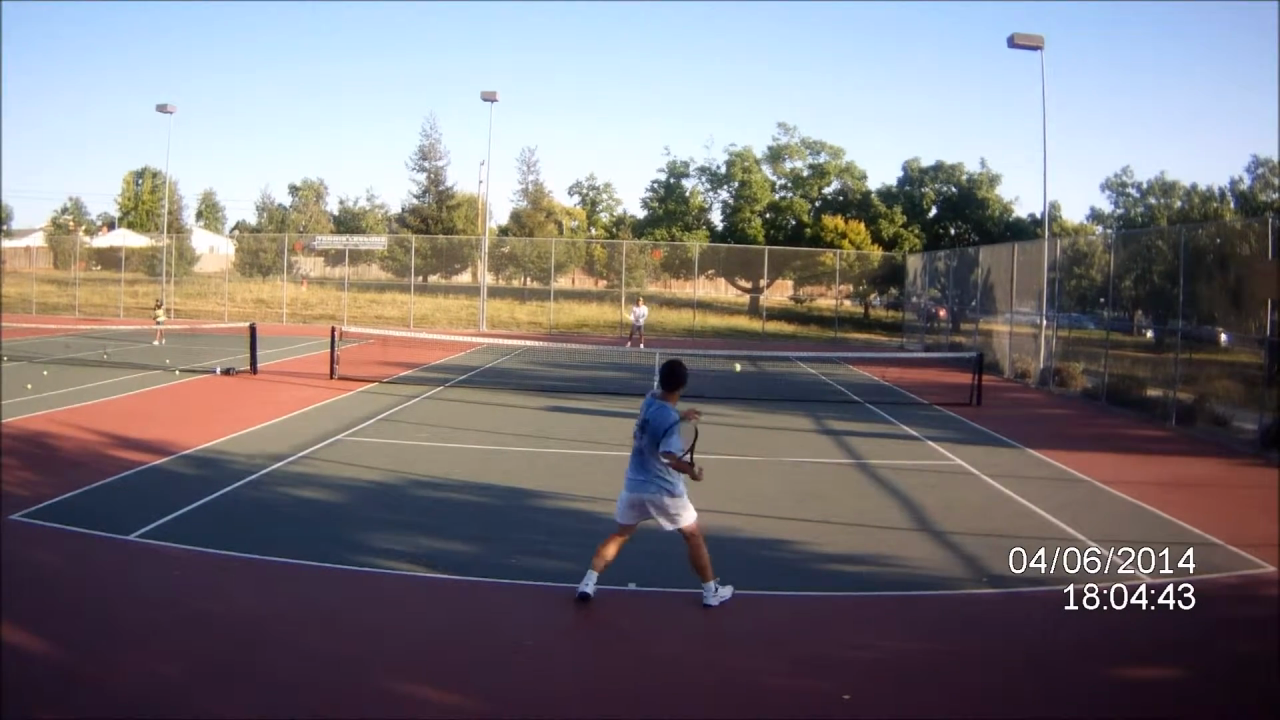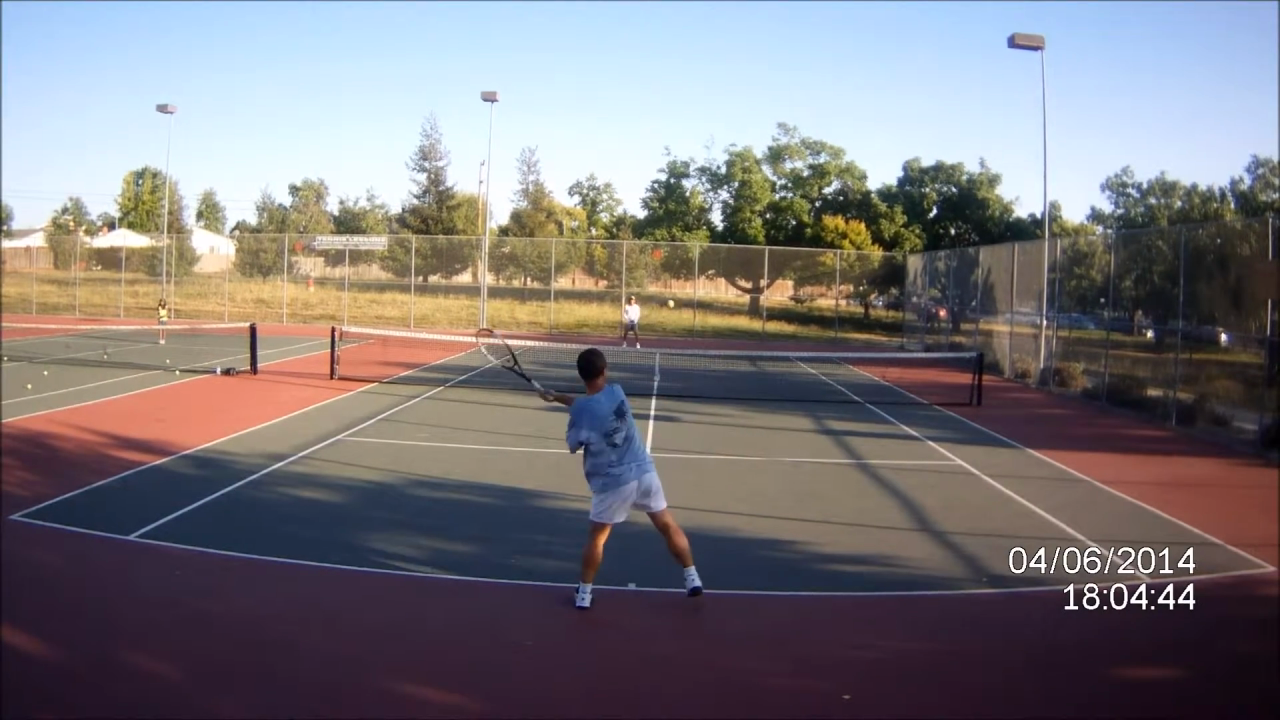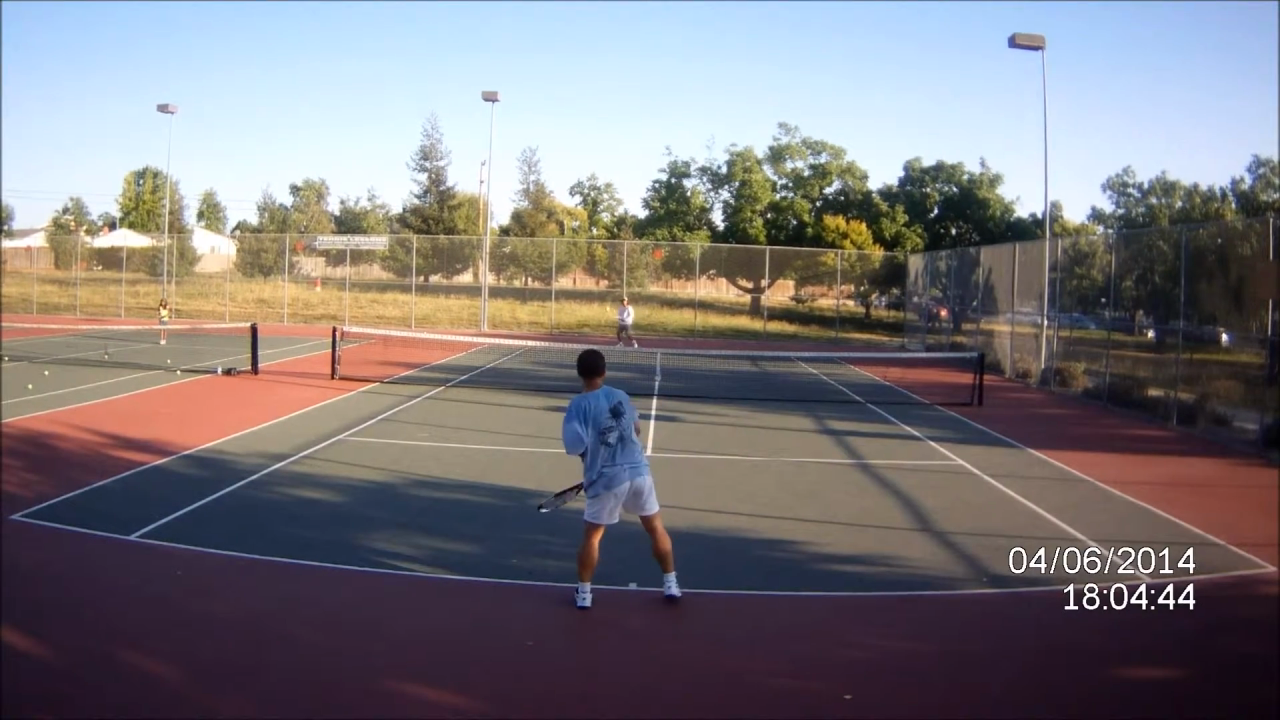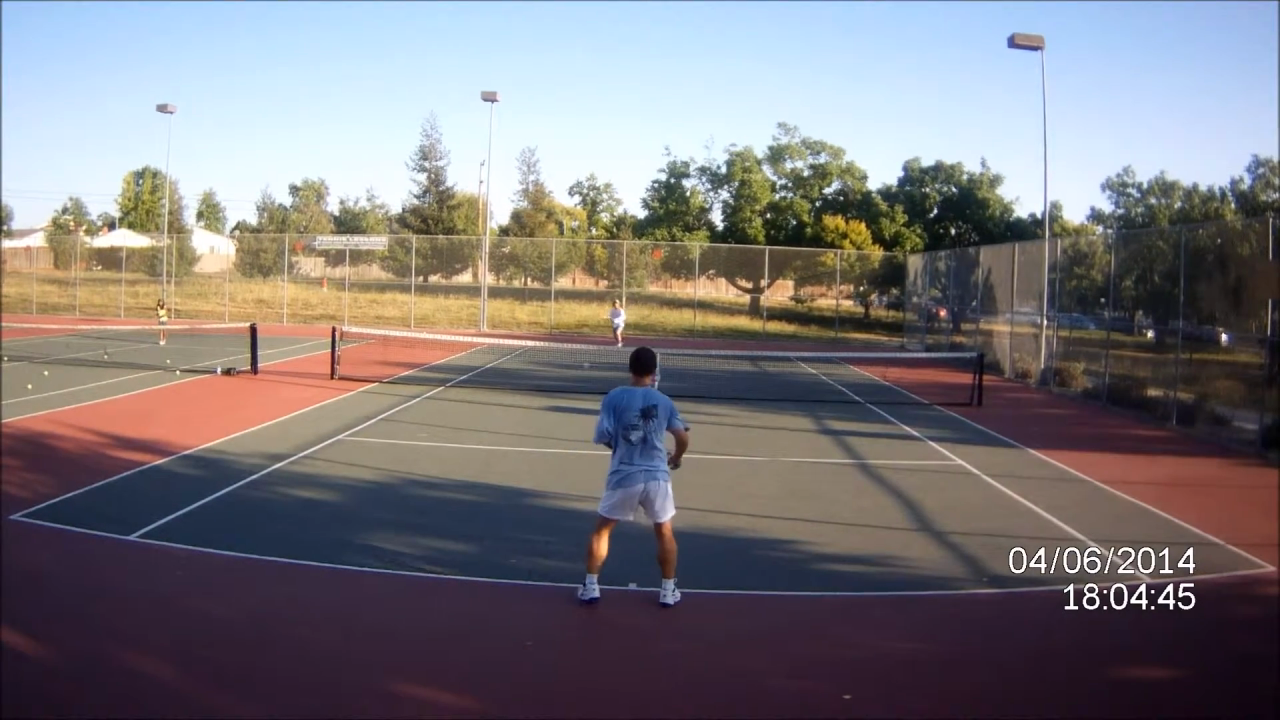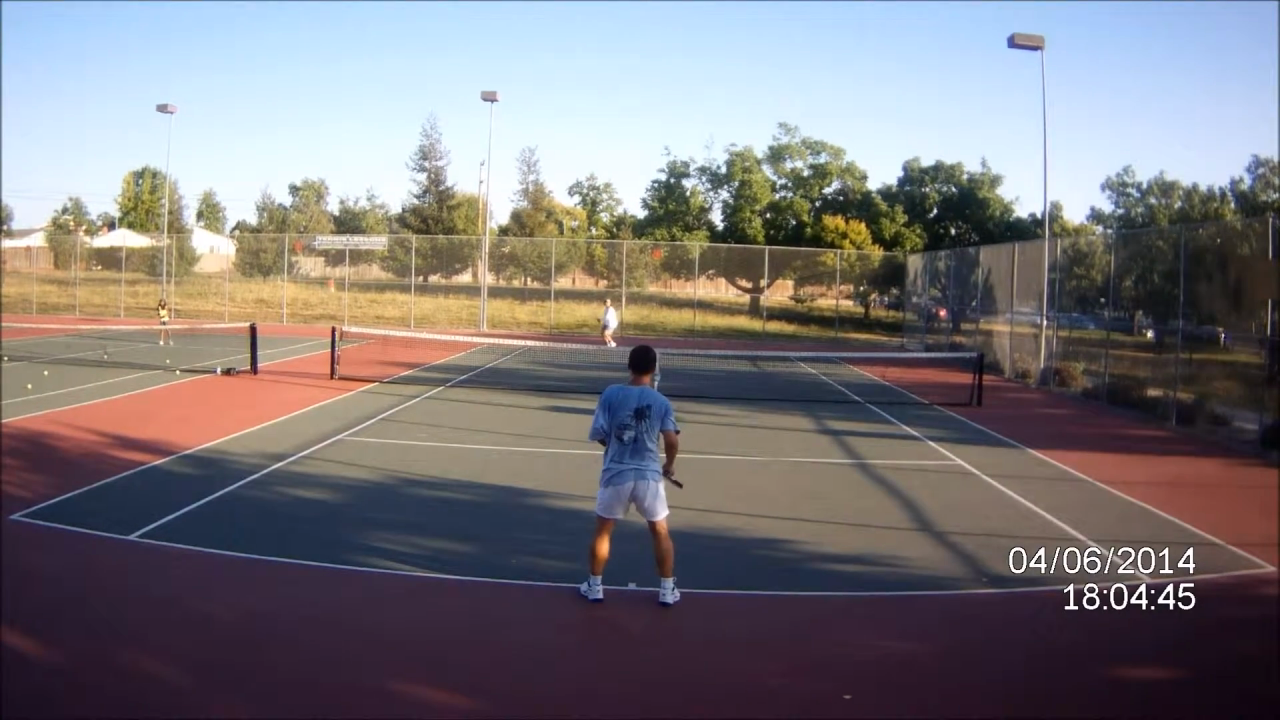
dt=0.4s
person 1, frame 1
left shoulder: (650, 399)
right shoulder: (669, 419)
right elbow: (671, 459)
left wrist: (680, 416)
right wrist: (691, 470)
left hip: (634, 486)
right hip: (664, 490)
left knee: (618, 535)
right knee: (694, 537)
left ankle: (588, 583)
right ankle: (711, 591)
person 1, frame 2
left shoulder: (580, 407)
right shoulder: (615, 392)
left elbow: (573, 446)
right wrist: (559, 398)
left hip: (611, 482)
right hip: (644, 471)
left knee: (597, 538)
right knee: (668, 526)
left ankle: (584, 593)
right ankle: (692, 578)
person 1, frame 3
left shoulder: (578, 405)
right shoulder: (621, 396)
left elbow: (574, 447)
left wrist: (591, 453)
left hip: (606, 480)
right hip: (639, 472)
left knee: (591, 537)
right knee: (656, 529)
left ankle: (584, 593)
right ankle: (671, 584)
person 1, frame 4
left shoulder: (615, 397)
right shoulder: (664, 401)
left elbow: (601, 436)
right elbow: (683, 439)
right wrist: (676, 458)
left hip: (623, 477)
right hip: (657, 476)
left knee: (601, 530)
right knee: (665, 534)
left ankle: (591, 586)
right ankle: (668, 590)
person 1, frame 5
left shoulder: (611, 393)
right shoulder: (661, 402)
left elbow: (597, 433)
right elbow: (672, 441)
right wrist: (669, 465)
left hip: (615, 475)
right hip: (649, 476)
left knee: (602, 531)
right knee: (660, 533)
left ankle: (595, 586)
right ankle: (667, 590)
